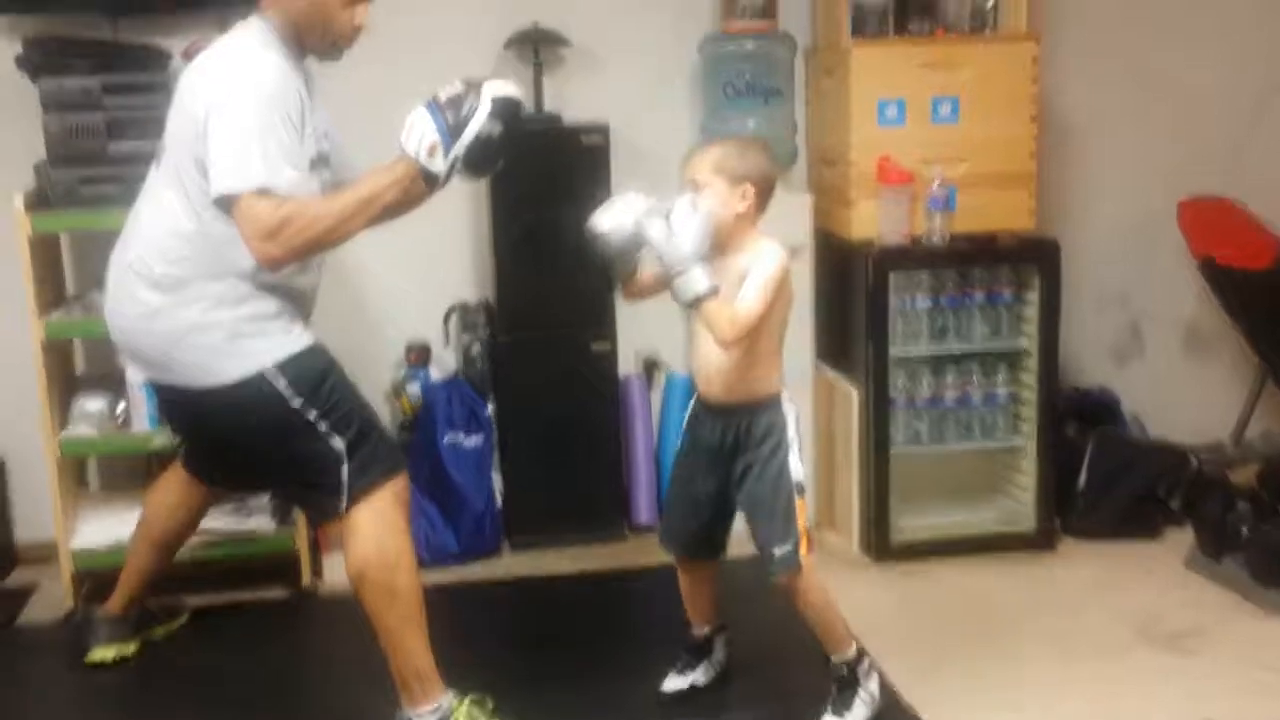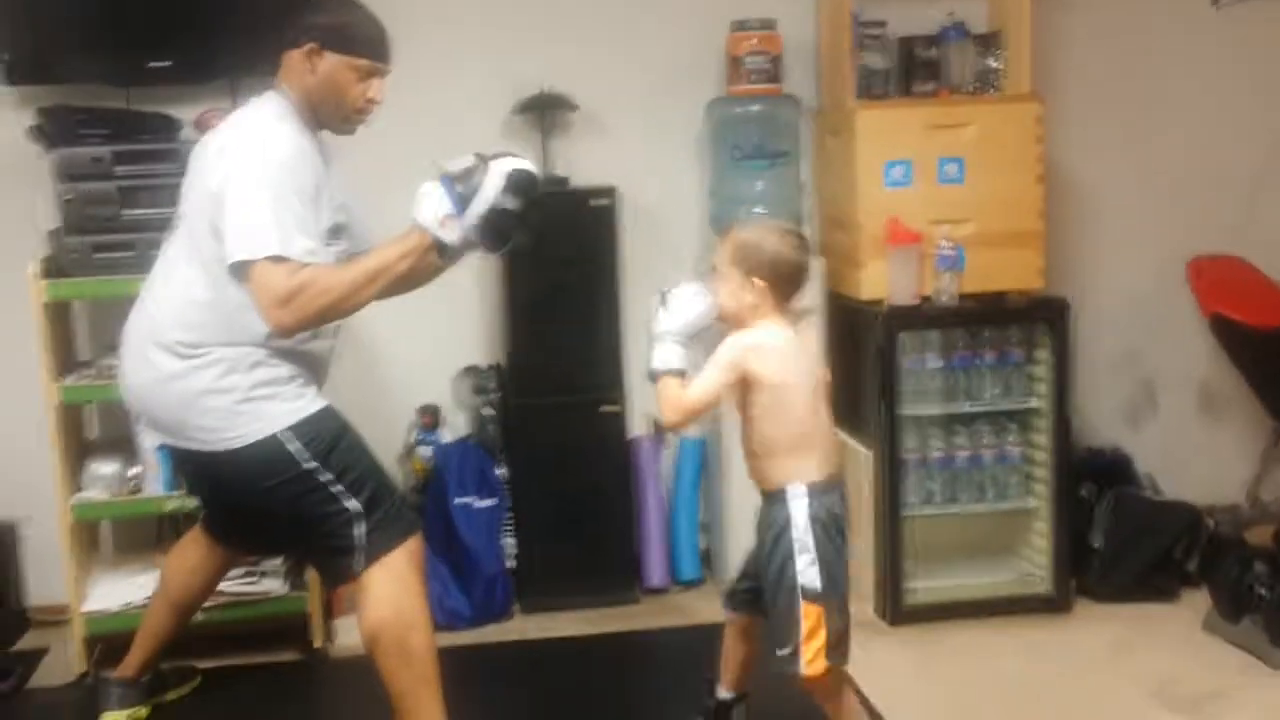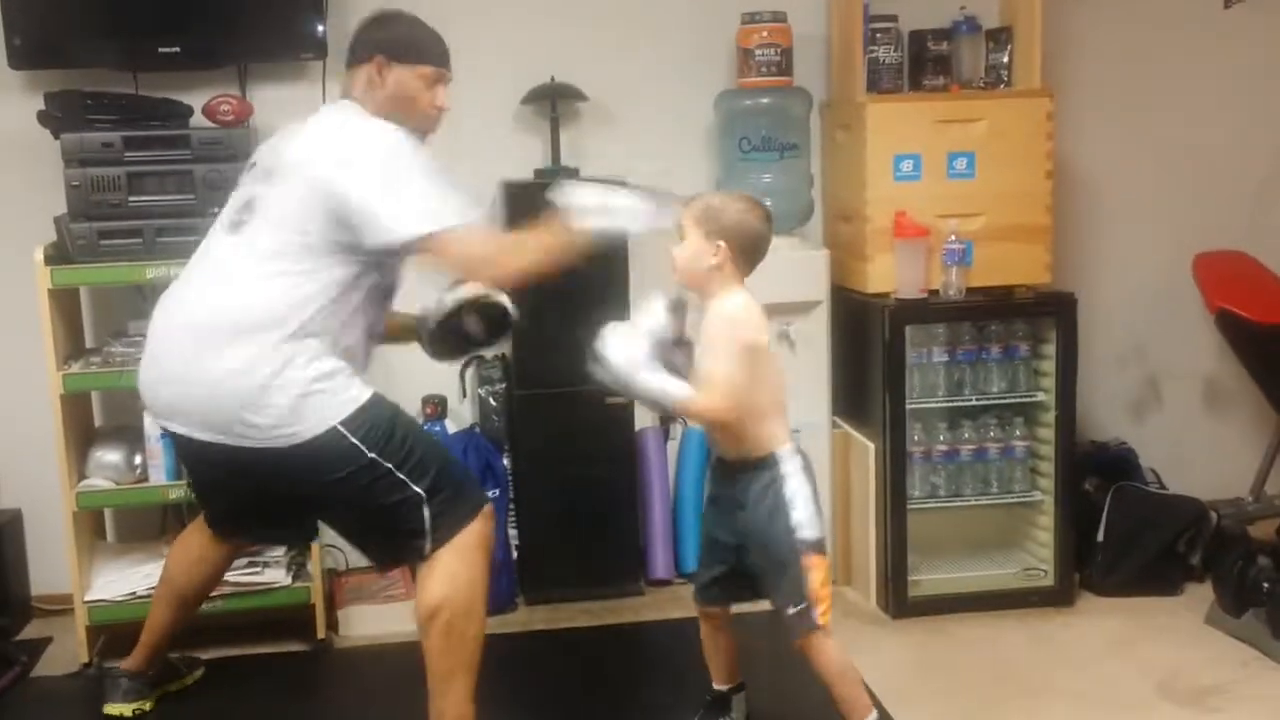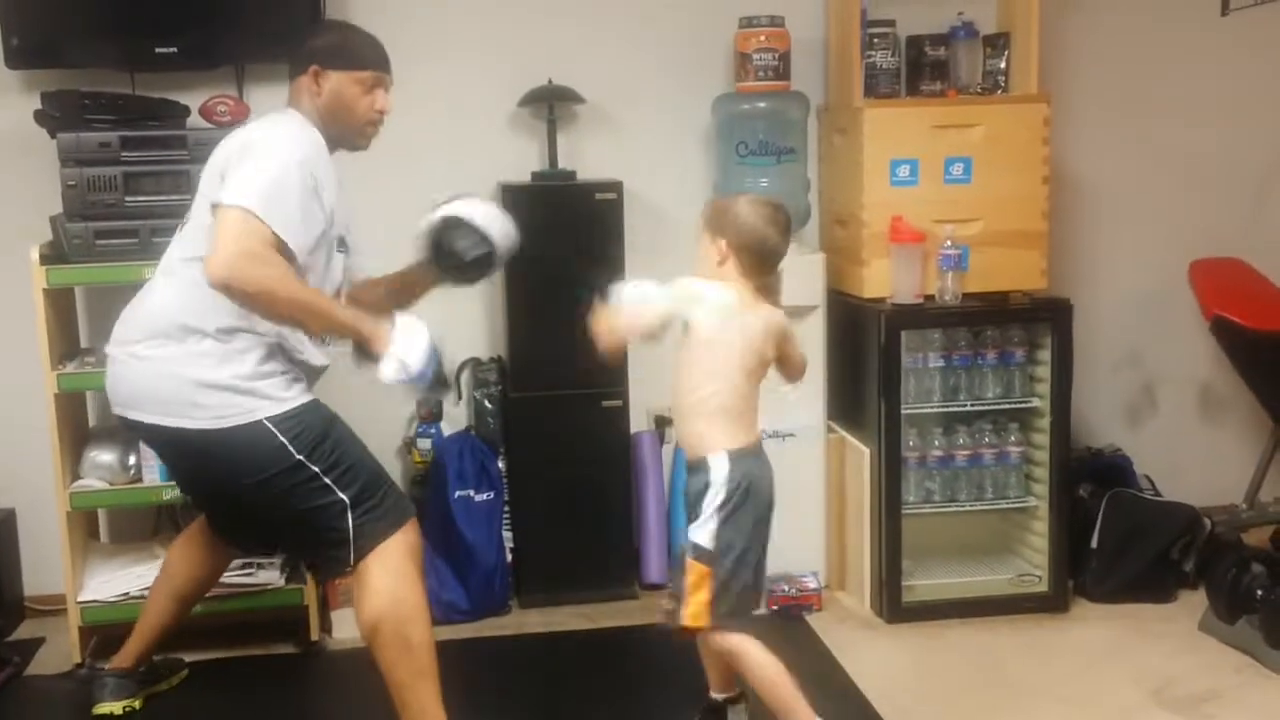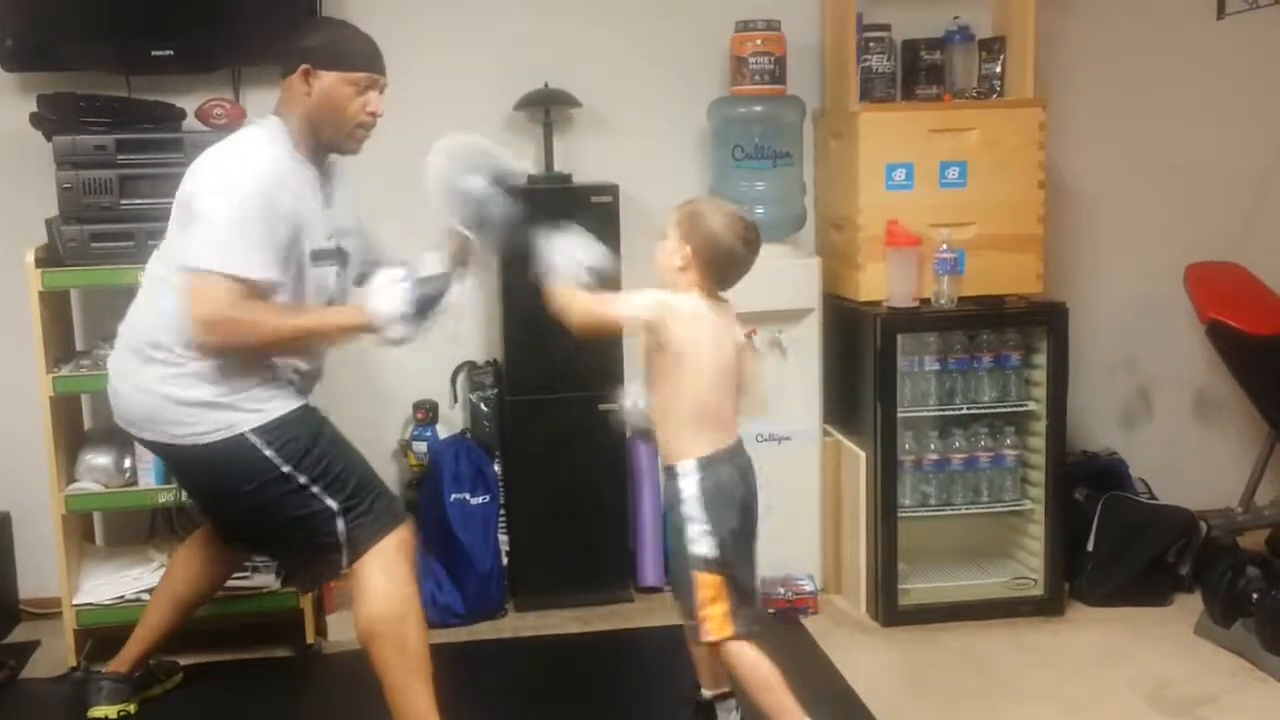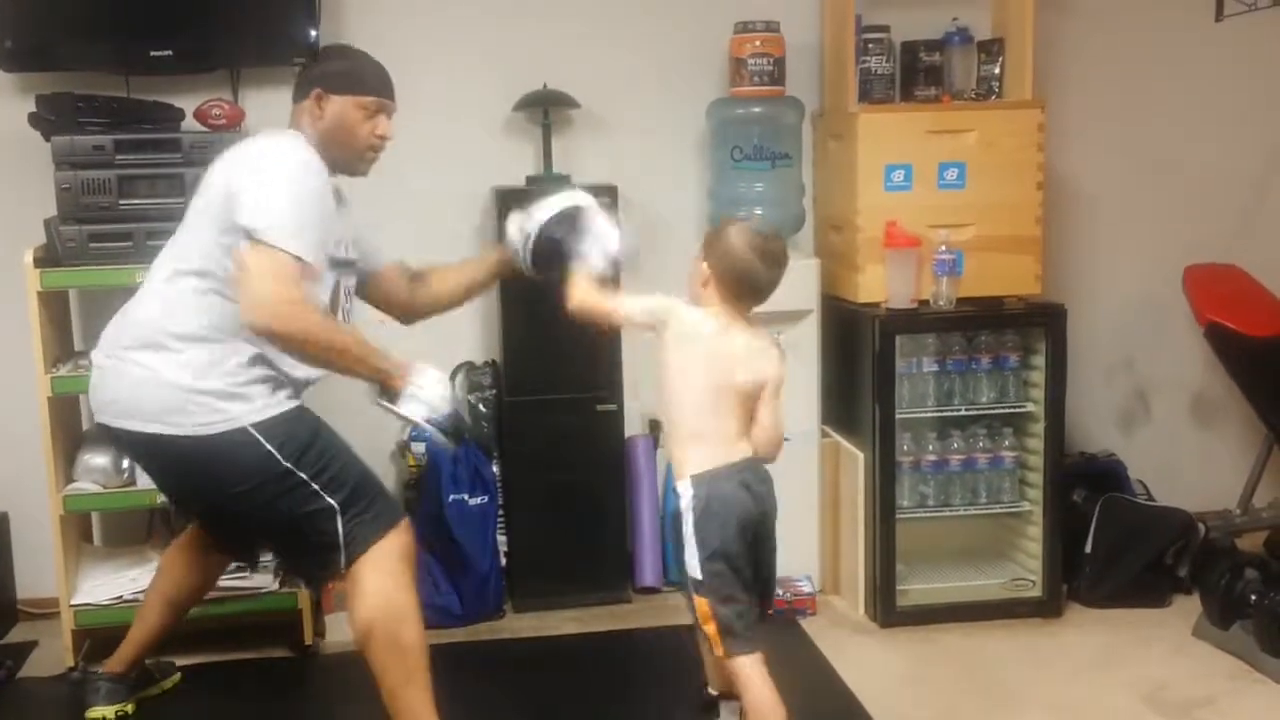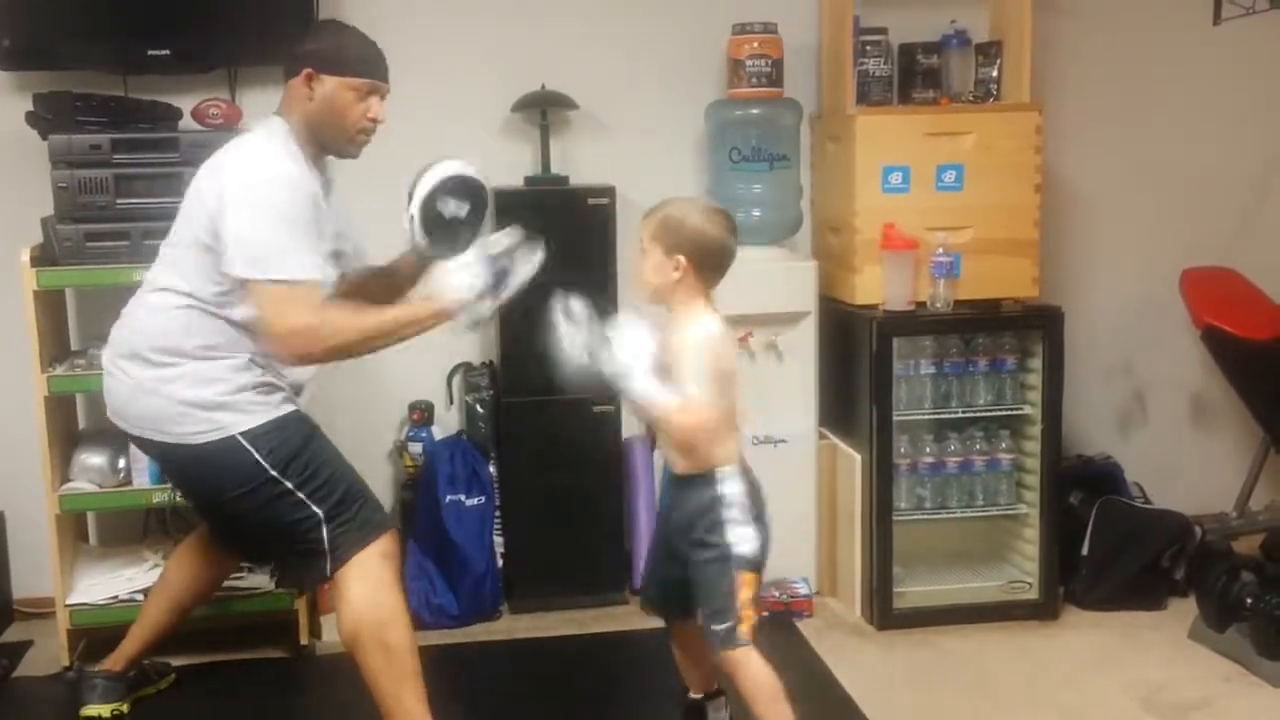
dt=0.7s
person 1, frame 1
left shoulder: (273, 68)
right shoulder: (254, 71)
left elbow: (344, 196)
right elbow: (273, 235)
left wrist: (436, 157)
right wrist: (417, 164)
left hip: (171, 311)
right hip: (210, 324)
left knee: (209, 465)
right knee: (376, 484)
left ankle: (117, 616)
person 1, frame 2
left shoulder: (290, 146)
right shoulder: (269, 147)
left elbow: (357, 272)
right elbow: (288, 303)
left wrist: (457, 234)
right wrist: (428, 234)
left hip: (183, 379)
right hip: (228, 389)
left knee: (231, 530)
right knee: (390, 547)
person 1, frame 3
left shoulder: (309, 143)
right shoulder: (370, 147)
right elbow: (494, 266)
left wrist: (419, 328)
right wrist: (588, 221)
left hip: (182, 373)
right hip: (264, 388)
left knee: (230, 521)
right knee: (461, 527)
person 1, frame 4
left shoulder: (296, 158)
right shoulder: (285, 146)
left elbow: (325, 306)
right elbow: (235, 264)
left wrist: (426, 273)
right wrist: (371, 327)
left hip: (157, 379)
right hip: (213, 386)
left knee: (234, 519)
right knee: (388, 537)
person 1, frame 5
left shoulder: (315, 173)
right shoulder: (254, 171)
left elbow: (354, 286)
right elbow: (217, 324)
left wrist: (462, 249)
right wrist: (364, 316)
left hip: (172, 392)
right hip: (203, 397)
left knee: (244, 525)
right knee: (381, 541)
person 1, frame 6
left shoulder: (314, 191)
right shoulder: (288, 167)
left elbow: (407, 294)
right elbow: (276, 309)
left wrist: (509, 255)
right wrist: (400, 378)
right hip: (199, 397)
left knee: (222, 527)
right knee: (380, 544)
person 1, frame 7
left shoulder: (290, 167)
right shoulder: (270, 175)
left elbow: (342, 293)
right elbow: (298, 335)
left wrist: (424, 257)
right wrist: (441, 302)
left hip: (165, 388)
right hip: (201, 398)
left knee: (238, 528)
right knee: (365, 548)
person 2, frame 1
left shoulder: (768, 256)
right shoulder: (703, 248)
left elbow: (730, 331)
right elbow: (633, 289)
left wrist: (686, 264)
right wrist: (620, 252)
left hip: (760, 424)
right hip: (707, 418)
left knee: (789, 566)
right knee: (688, 547)
left ankle: (855, 672)
right ankle: (706, 646)
person 2, frame 2
left shoulder: (744, 345)
right shoulder: (794, 341)
left elbow: (674, 412)
left wrist: (668, 342)
left hip: (801, 510)
right hip: (792, 503)
left knee: (811, 663)
right knee: (744, 608)
person 2, frame 3
left shoulder: (731, 313)
right shoulder: (726, 310)
left elbow: (719, 411)
left wrist: (643, 378)
right wrist: (659, 362)
left hip: (775, 480)
right hip: (730, 477)
left knee: (807, 625)
right knee: (710, 604)
person 2, frame 4
left shoulder: (694, 294)
right shoulder: (772, 319)
left elbow: (607, 334)
right elbow: (795, 370)
left wrist: (617, 304)
left hip: (721, 478)
right hip: (742, 468)
left knee: (718, 629)
right knee: (694, 610)
person 2, frame 5
left shoulder: (664, 307)
right shoulder: (724, 319)
left elbow: (577, 313)
left wrist: (555, 267)
left hip: (700, 486)
right hip: (717, 474)
left knee: (724, 634)
right knee: (699, 613)
person 2, frame 6
left shoulder: (675, 315)
right shoulder: (767, 351)
left elbow: (583, 302)
right elbow: (768, 445)
left wrist: (588, 253)
left hip: (704, 497)
right hip: (752, 485)
left knee: (736, 647)
right knee: (729, 625)
person 2, frame 7
left shoulder: (700, 337)
right shoulder: (683, 324)
left elbow: (685, 426)
left wrist: (629, 374)
right wrist: (601, 354)
left hip: (720, 499)
right hip: (683, 491)
left knee: (732, 645)
right knee: (678, 613)
